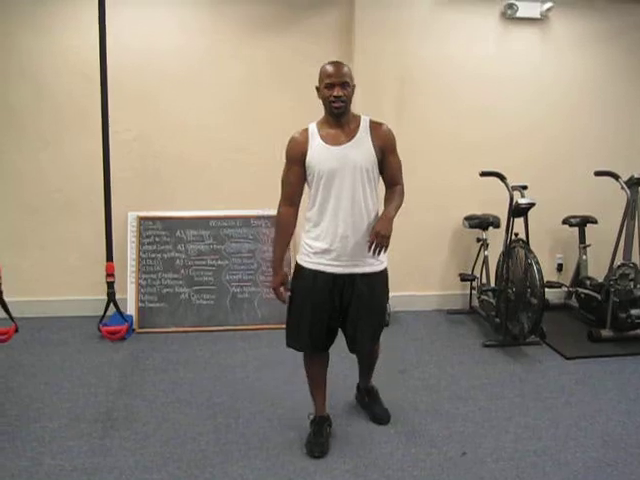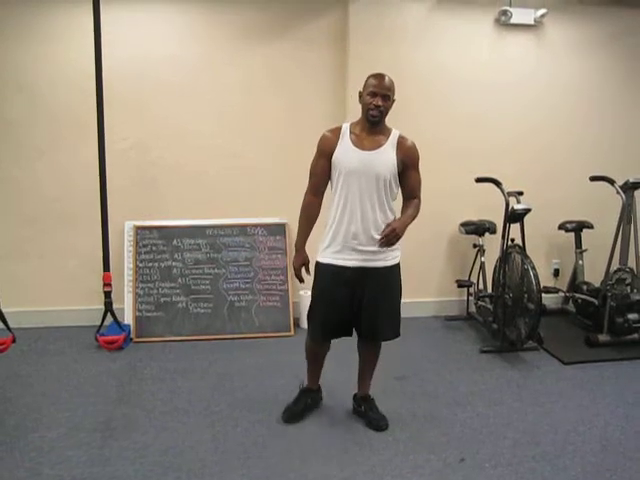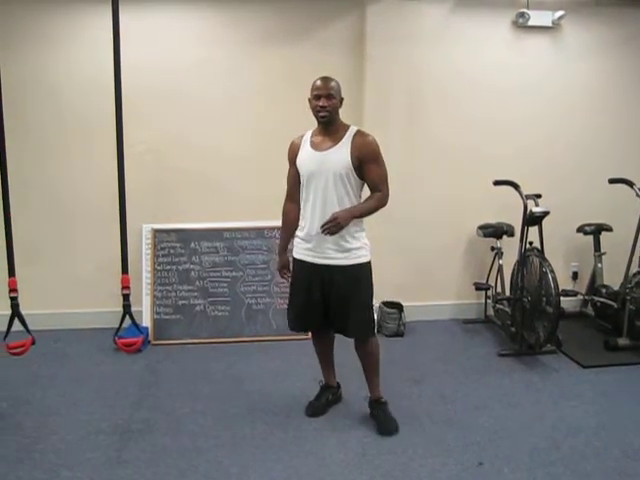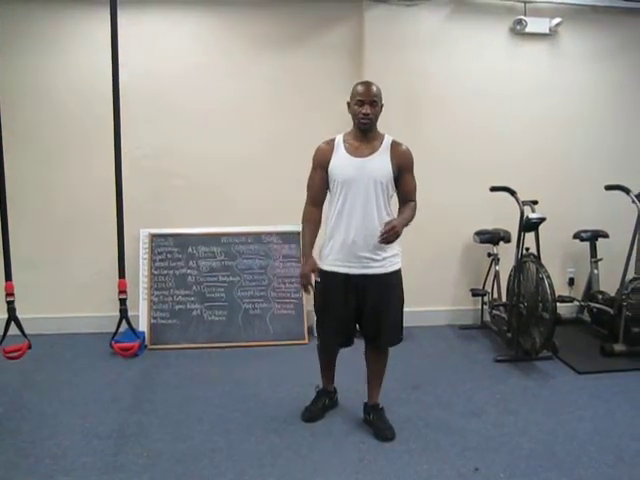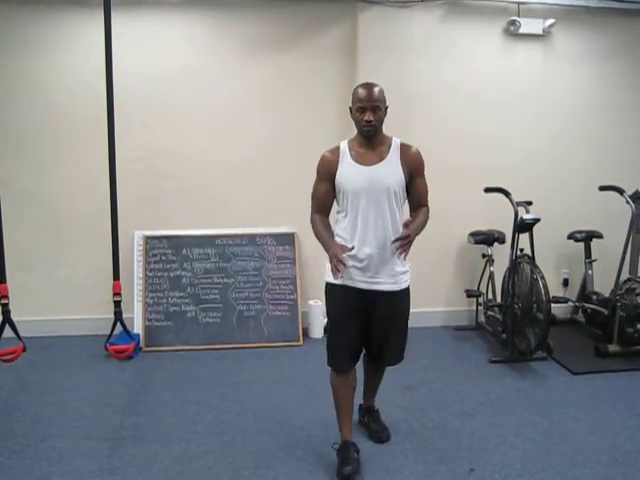
dt=1s
person 1, frame 1
left shoulder: (379, 134)
right shoulder: (301, 142)
left elbow: (395, 185)
right elbow: (288, 205)
left wrist: (387, 216)
right wrist: (278, 265)
left hip: (367, 263)
right hip: (316, 264)
left knee: (368, 339)
right knee: (313, 344)
left ankle: (366, 389)
right ankle: (321, 417)
person 1, frame 2
left shoulder: (404, 148)
right shoulder: (331, 140)
left elbow: (413, 198)
right elbow: (314, 195)
left wrist: (403, 221)
right wrist: (299, 247)
left hip: (381, 261)
right hip: (335, 258)
left knee: (373, 333)
right knee: (320, 331)
left ankle: (363, 397)
right ankle: (311, 389)
person 1, frame 3
left shoulder: (363, 143)
right shoulder: (298, 146)
left elbow: (382, 194)
right elbow: (292, 200)
left wrist: (349, 213)
right wrist: (283, 249)
left hip: (350, 256)
right hip: (308, 255)
left knee: (362, 330)
right knee: (317, 325)
left ankle: (377, 399)
right ankle: (330, 386)
person 1, frame 4
left shoulder: (399, 153)
right shoulder: (327, 151)
left elbow: (410, 201)
right elbow: (313, 206)
left wrist: (401, 222)
right wrist: (307, 255)
left hip: (382, 266)
right hip: (335, 265)
left knee: (379, 339)
right knee: (329, 336)
left ankle: (373, 406)
right ankle: (327, 392)
person 1, frame 5
left shoulder: (408, 157)
right shoulder: (332, 159)
left elbow: (422, 206)
right elbow: (318, 212)
left wrist: (413, 229)
right wrist: (330, 246)
left hip: (392, 277)
right hip: (345, 277)
left knee: (382, 353)
right knee: (342, 360)
left ankle: (369, 408)
right ankle: (347, 443)
